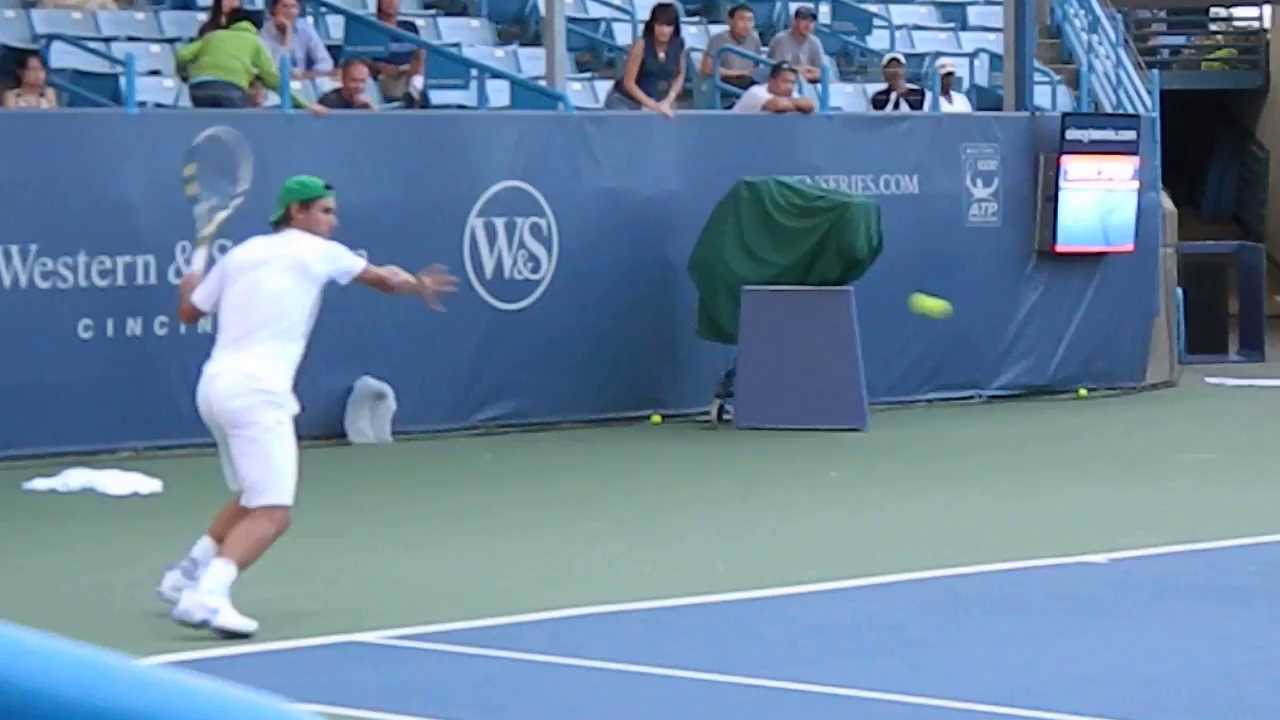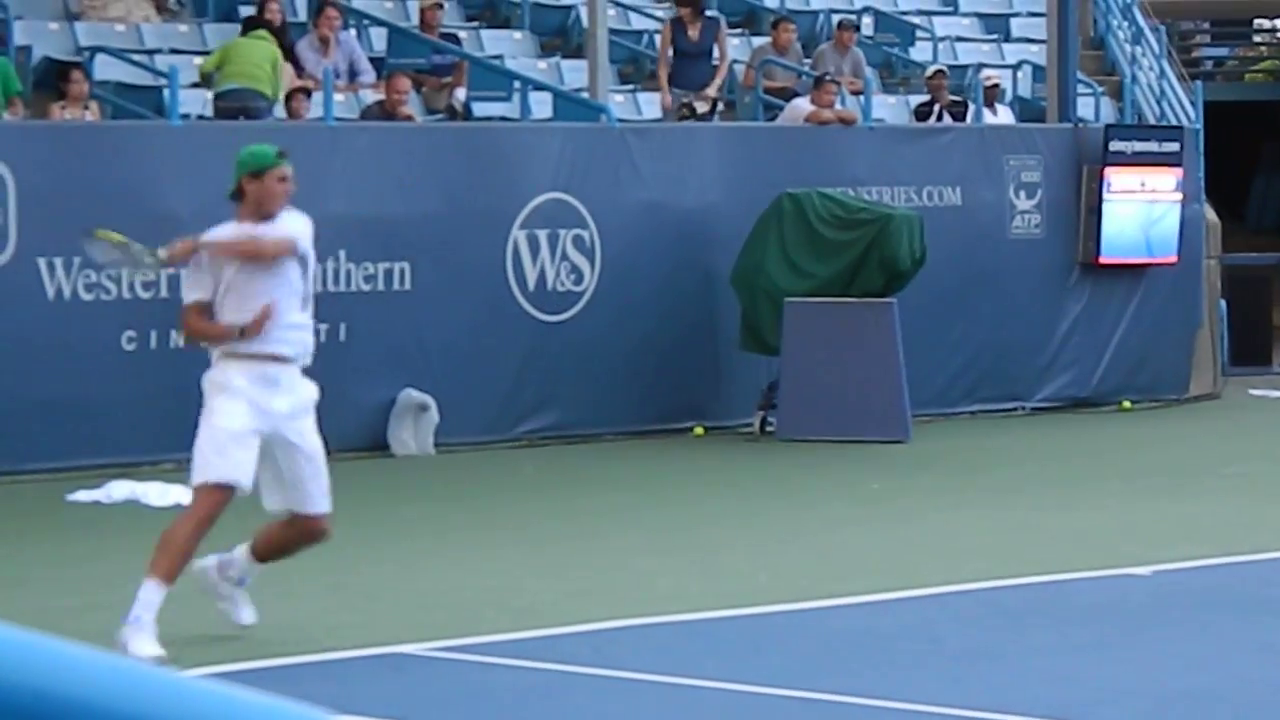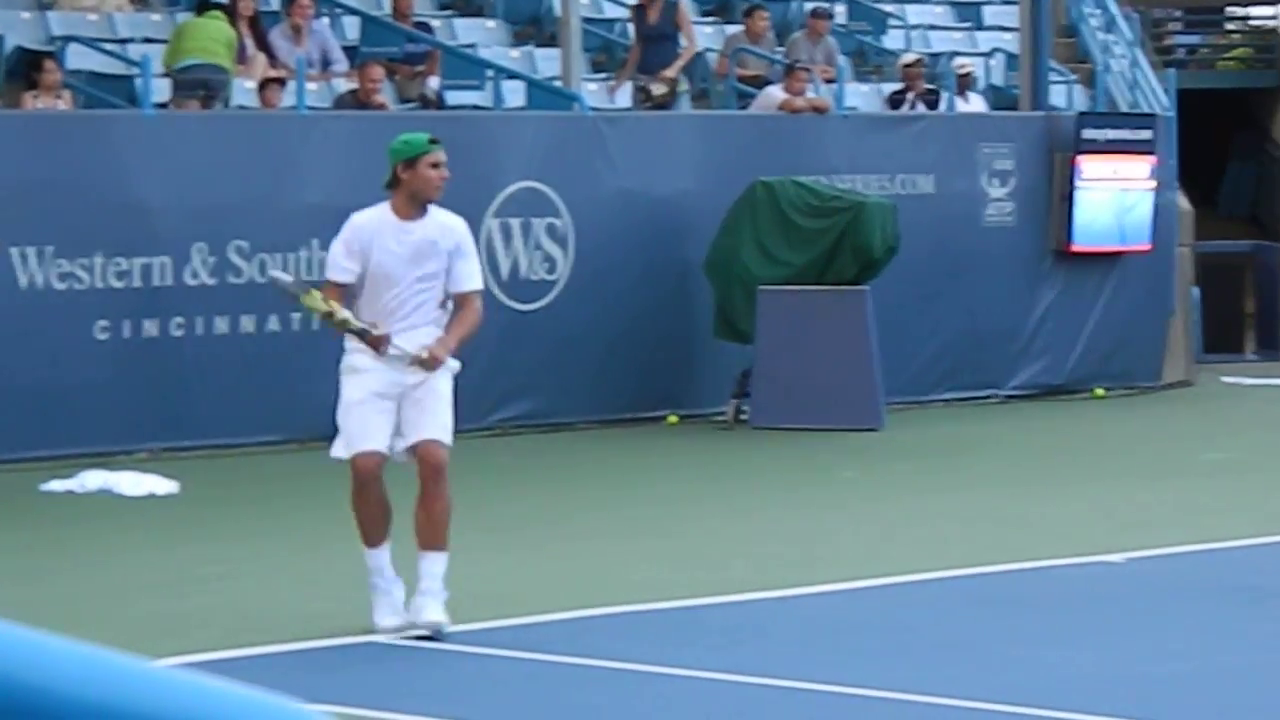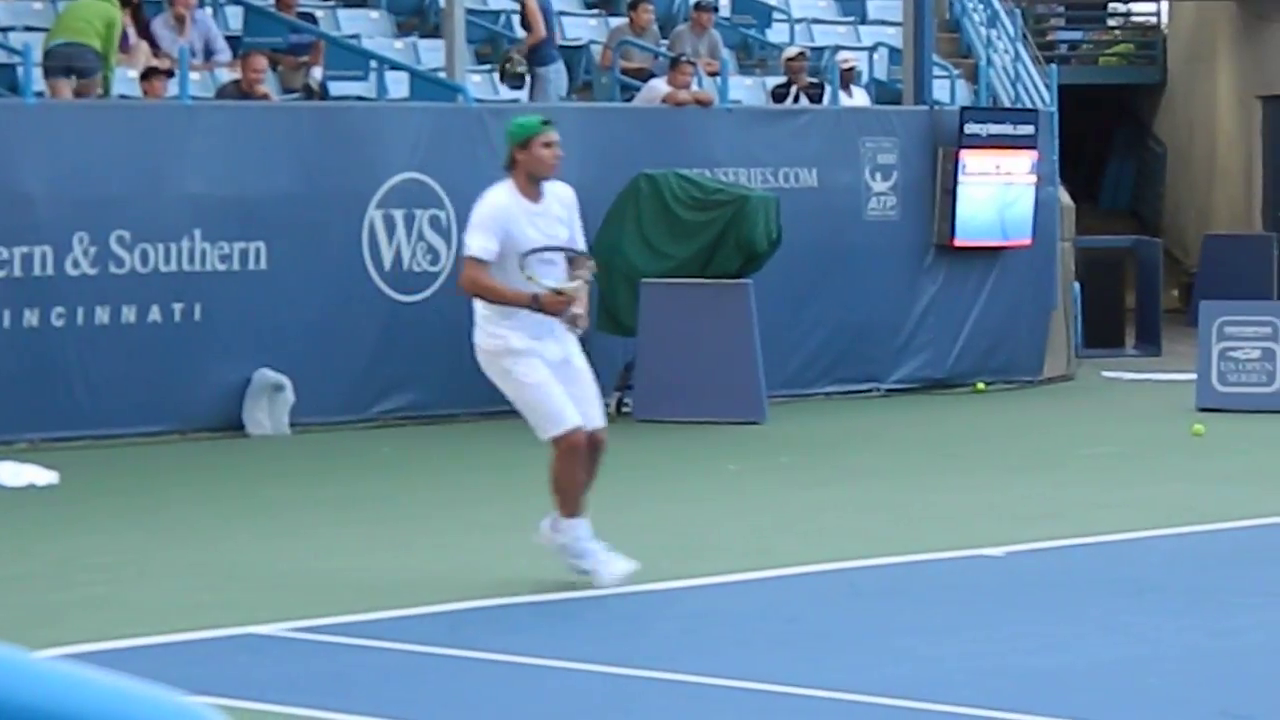
dt=0.5s
person 1, frame 1
left shoulder: (240, 254)
right shoulder: (314, 251)
left elbow: (187, 311)
right elbow: (383, 278)
left wrist: (193, 281)
right wrist: (423, 284)
left hip: (215, 385)
right hip: (256, 390)
left knee: (254, 500)
right knee: (272, 516)
left ankle: (186, 577)
right ankle: (208, 598)
person 1, frame 2
left shoulder: (293, 224)
right shoulder: (211, 246)
left elbow: (270, 251)
right elbow: (193, 325)
left wrist: (199, 247)
right wrist: (236, 330)
left hip: (290, 392)
right hip: (235, 385)
left knee: (313, 527)
right knee: (213, 498)
left ankle: (231, 570)
right ankle: (142, 617)
person 1, frame 3
left shoulder: (453, 229)
right shoulder: (361, 226)
left elbow: (470, 304)
right elbow: (331, 298)
left wrist: (444, 346)
right wrist: (362, 332)
left hip: (425, 368)
right hip: (367, 365)
left knee: (432, 462)
right knee: (365, 466)
left ankle: (429, 591)
right ankle: (382, 583)
person 1, frame 4
left shoulder: (564, 197)
right shoulder: (495, 206)
right elbow: (471, 280)
left wrist: (577, 301)
right wrist: (536, 303)
left hip: (557, 337)
right hip: (510, 344)
left knee: (595, 439)
right knee: (573, 439)
left ankle: (563, 528)
right ankle: (581, 546)
